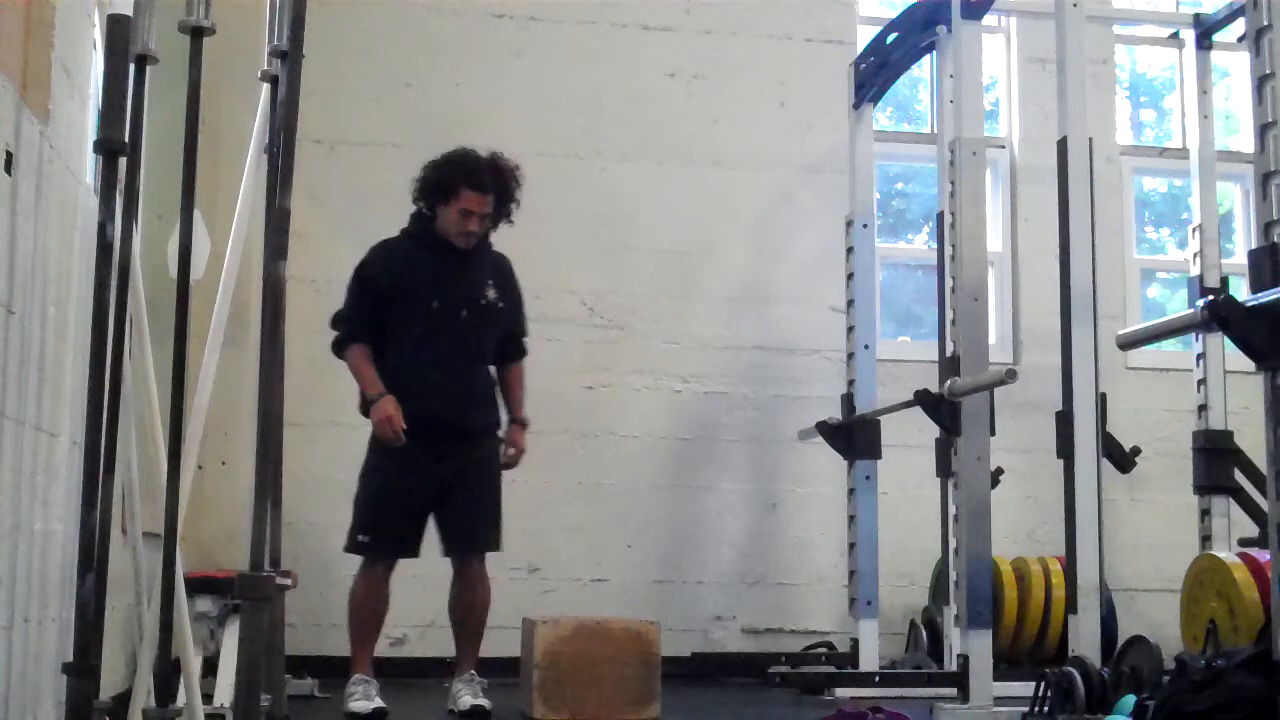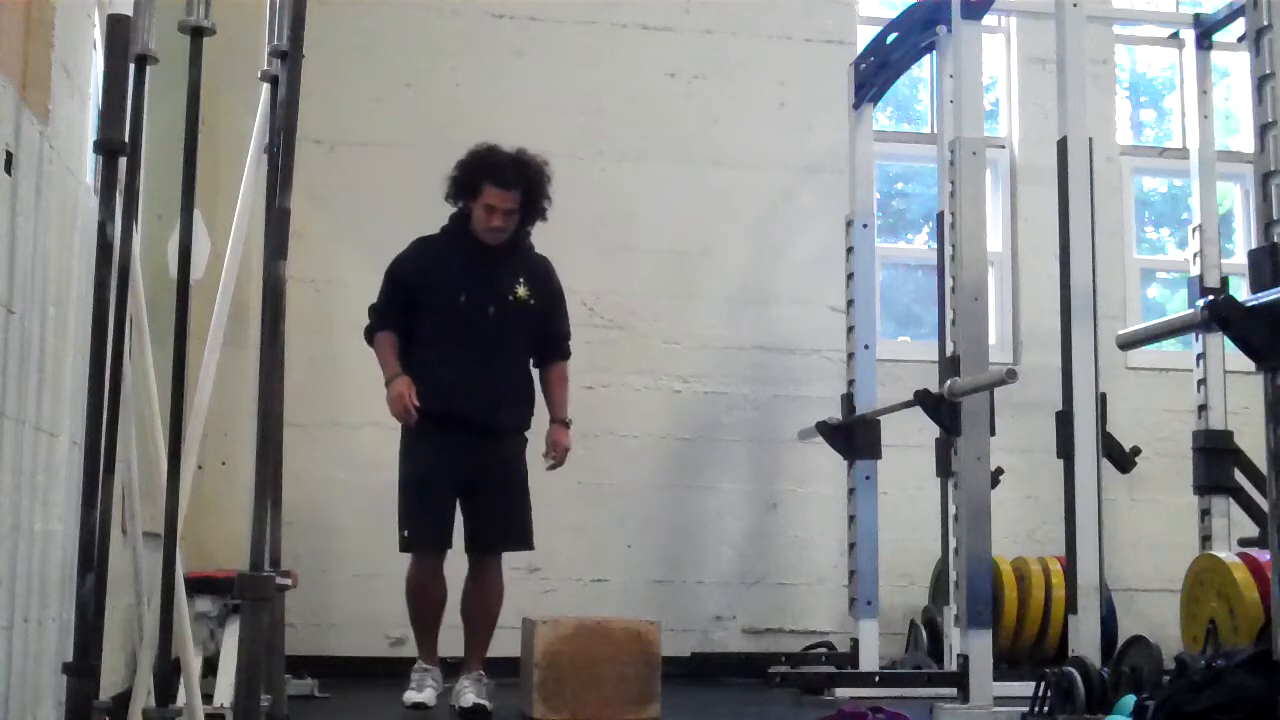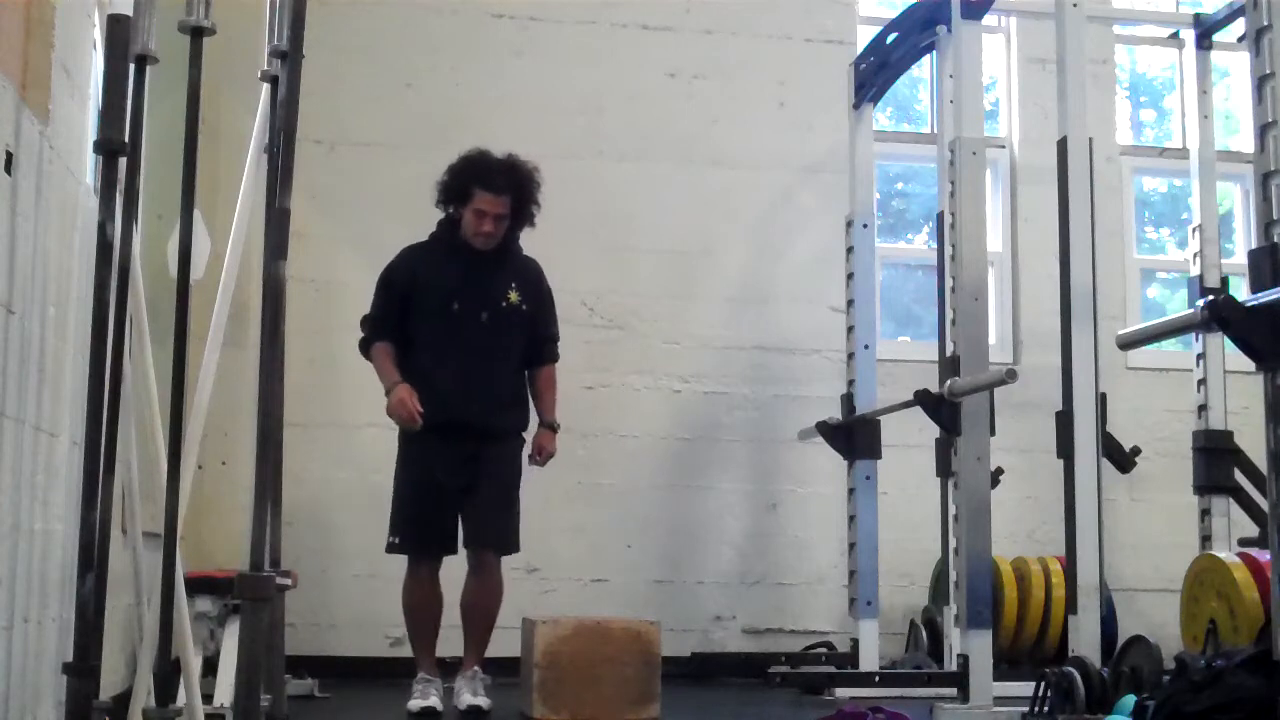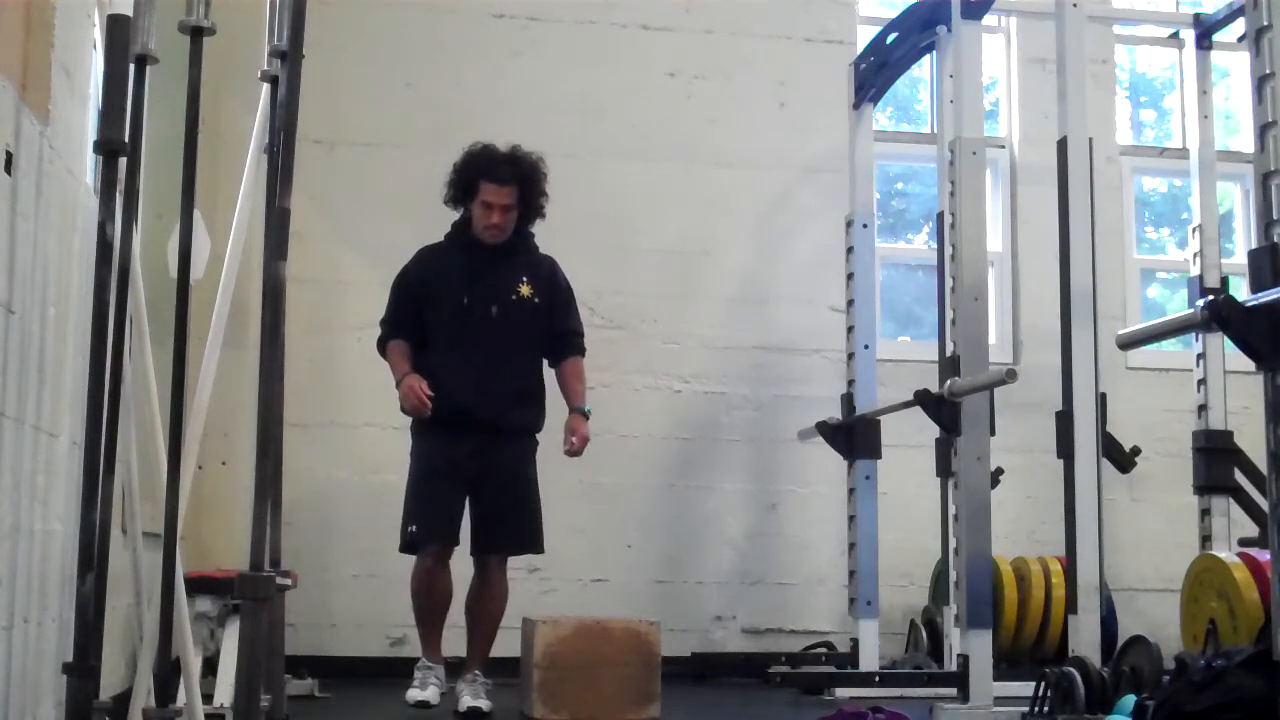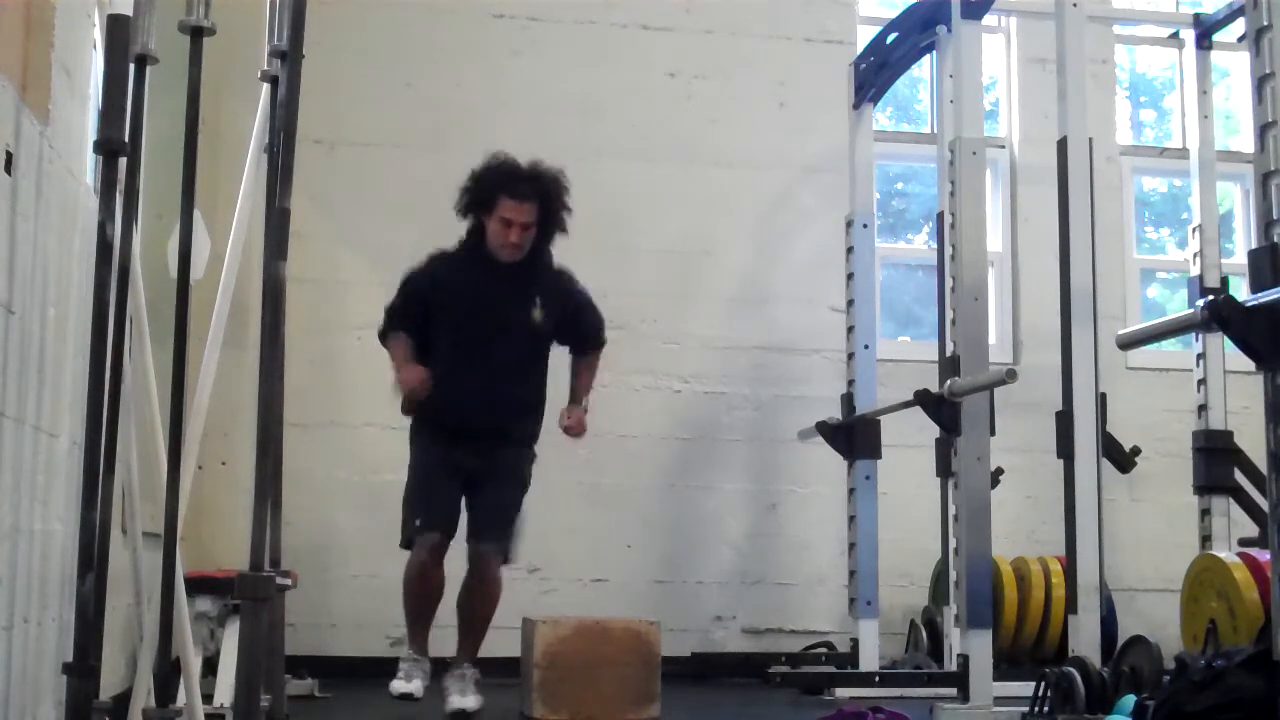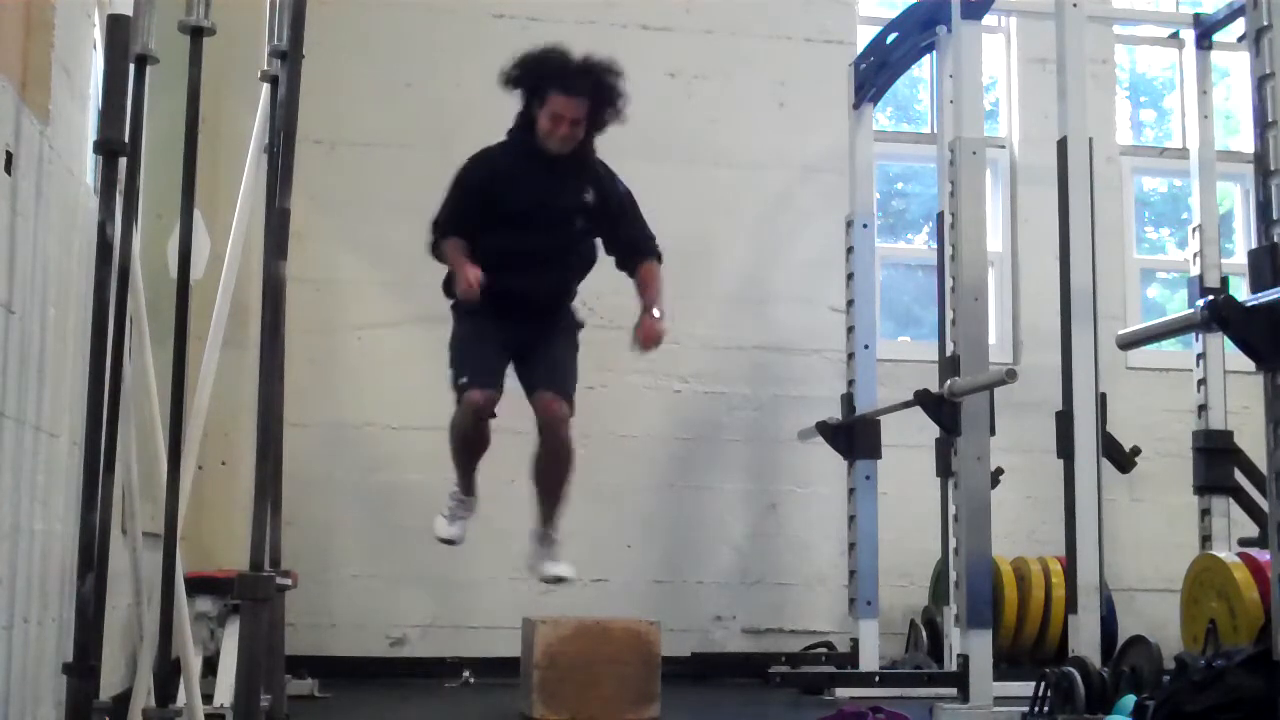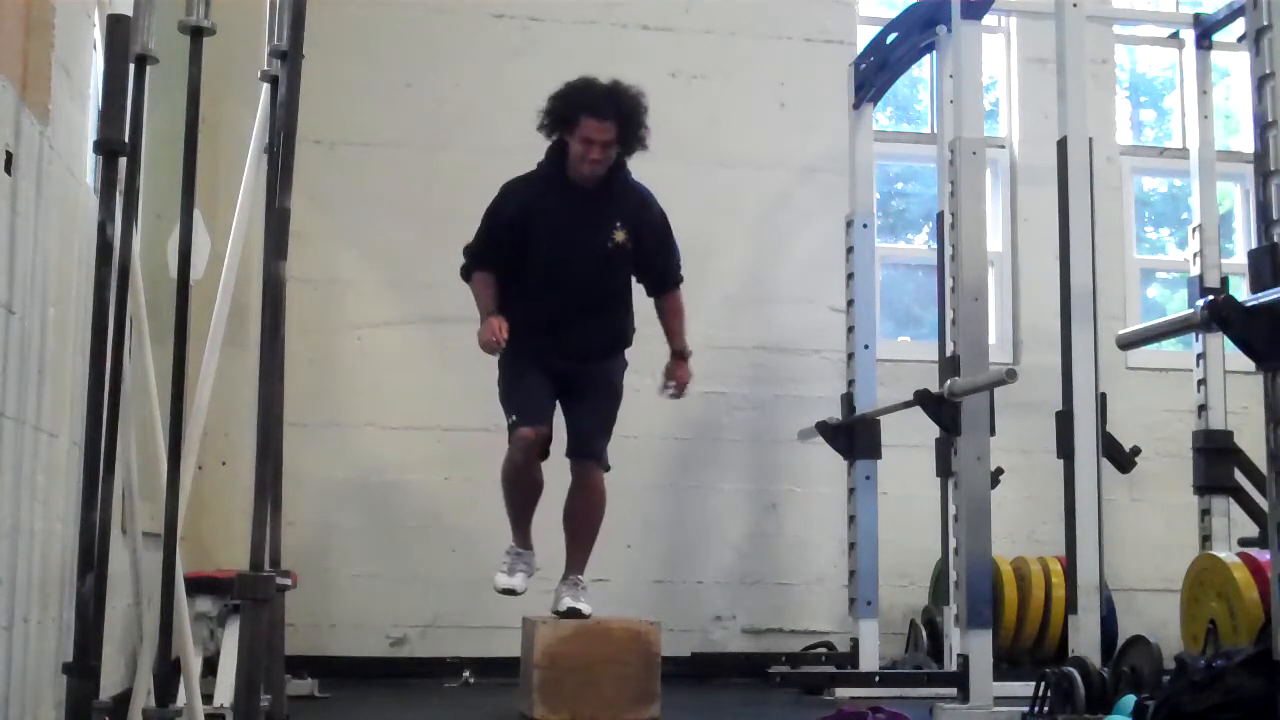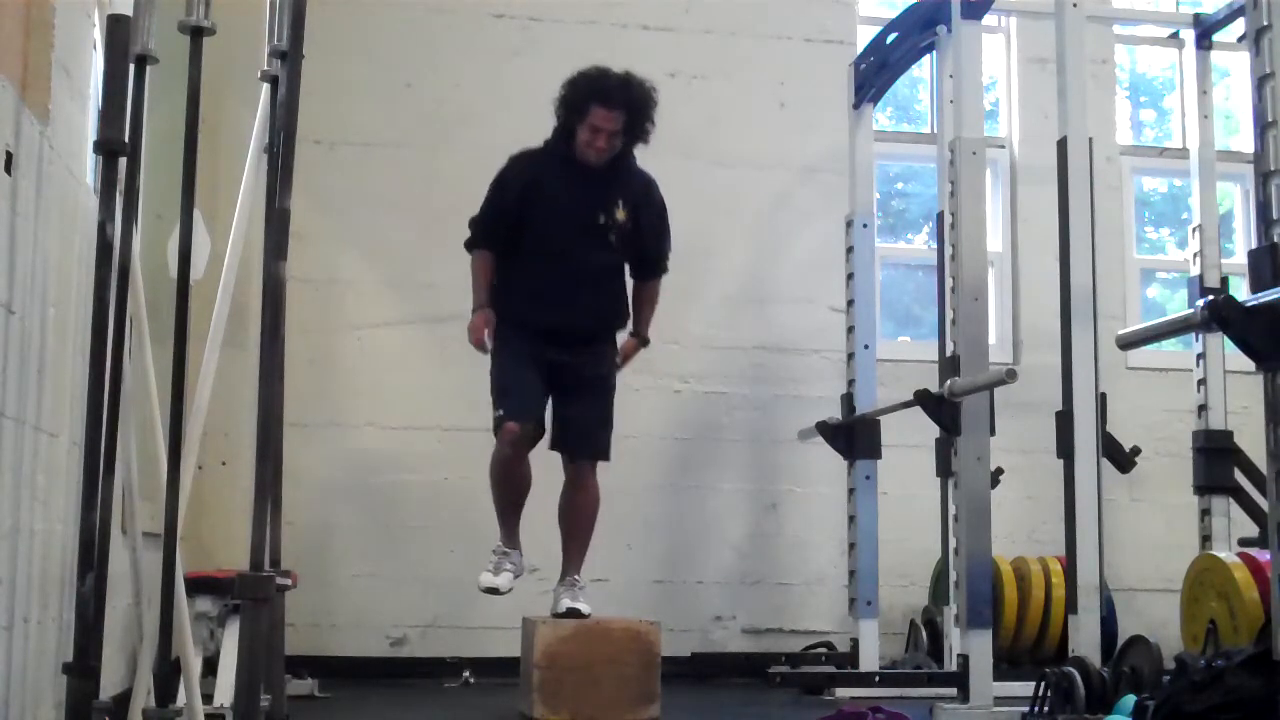
dt=0.5s
person 1, frame 1
left shoulder: (497, 271)
right shoulder: (390, 259)
left elbow: (510, 353)
right elbow: (352, 336)
left wrist: (517, 420)
right wrist: (377, 395)
left hip: (473, 442)
right hip: (403, 438)
left knee: (472, 559)
right knee: (378, 560)
person 1, frame 2
left shoulder: (536, 273)
right shoulder: (424, 257)
left elbow: (553, 353)
right elbow: (384, 323)
left wrist: (560, 420)
right wrist: (395, 375)
left hip: (500, 438)
right hip: (430, 431)
left knee: (488, 558)
right knee: (426, 552)
right ankle: (426, 665)
person 1, frame 3
left shoulder: (526, 276)
right shoulder: (415, 264)
left elbow: (542, 357)
right elbow: (378, 334)
left wrist: (547, 423)
right wrist: (395, 384)
left hip: (498, 441)
right hip: (428, 438)
left knee: (487, 556)
right knee: (424, 561)
left ankle: (471, 673)
person 1, frame 4
left shoulder: (542, 273)
right shoulder: (430, 265)
left elbow: (567, 347)
right elbow: (395, 332)
left wrist: (578, 410)
right wrist: (405, 375)
left hip: (510, 440)
right hip: (440, 434)
left knee: (492, 560)
right knee: (432, 551)
right ankle: (430, 663)
person 1, frame 5
left shoulder: (557, 287)
right shoulder: (442, 274)
left elbow: (588, 337)
right elbow: (396, 325)
left wrist: (577, 401)
right wrist: (406, 365)
left hip: (506, 446)
right hip: (440, 437)
left knee: (487, 554)
right knee: (428, 542)
left ankle: (463, 670)
right ankle: (415, 653)
person 1, frame 6
left shoulder: (599, 181)
right shoulder: (492, 165)
left elbow: (638, 248)
right elbow: (447, 233)
left wrist: (651, 310)
right wrist: (462, 266)
left hip: (550, 320)
right hip: (485, 312)
left knee: (555, 418)
right knee: (476, 402)
left ankle: (546, 538)
right ankle: (464, 493)
person 1, frame 7
left shoulder: (637, 206)
right shoulder: (524, 195)
left elbow: (665, 283)
right elbow: (481, 263)
left wrist: (678, 353)
right wrist: (491, 315)
left hip: (599, 358)
right hip: (529, 350)
left knee: (588, 465)
right knee: (528, 439)
left ankle: (573, 583)
right ankle: (521, 549)
person 1, frame 8
left shoulder: (639, 190)
right shoulder: (527, 171)
left elbow: (650, 268)
right elbow: (485, 240)
left wrist: (638, 333)
right wrist: (482, 305)
left hip: (591, 346)
right hip: (522, 334)
left knee: (582, 464)
right knee: (514, 433)
left ankle: (570, 583)
right ankle: (508, 547)
